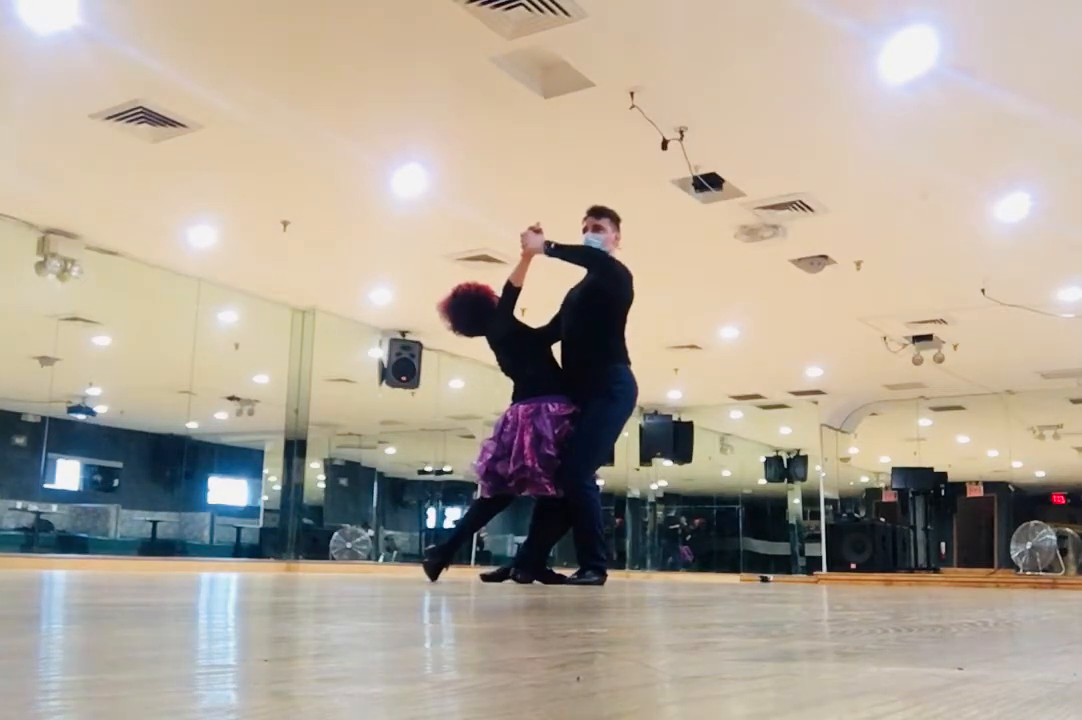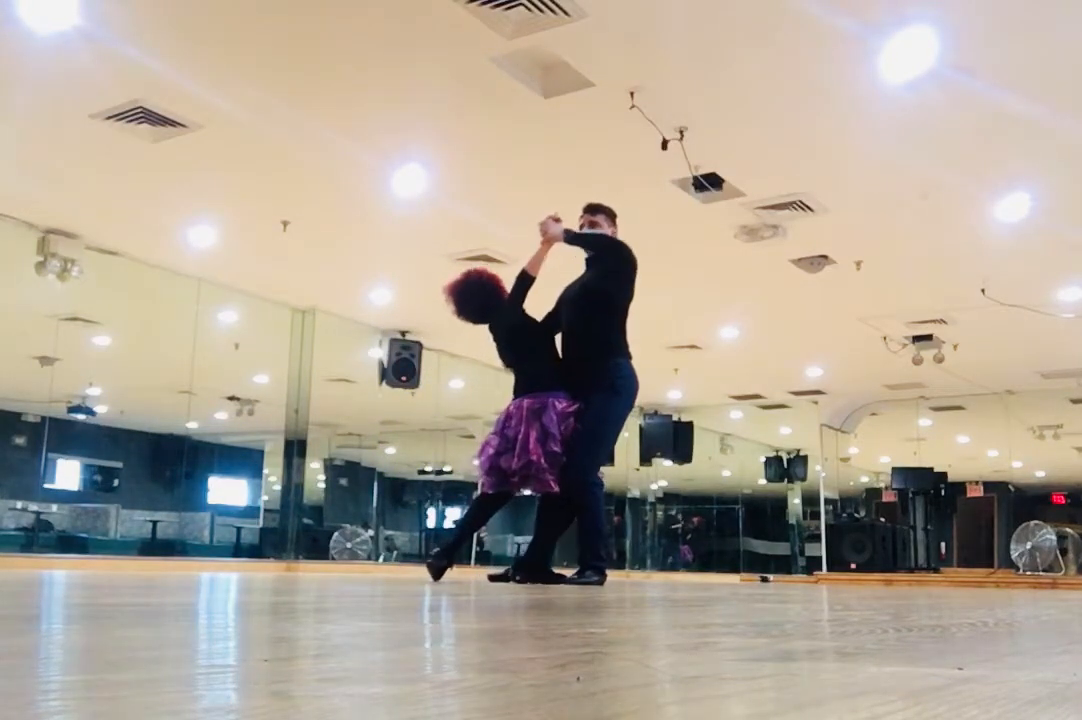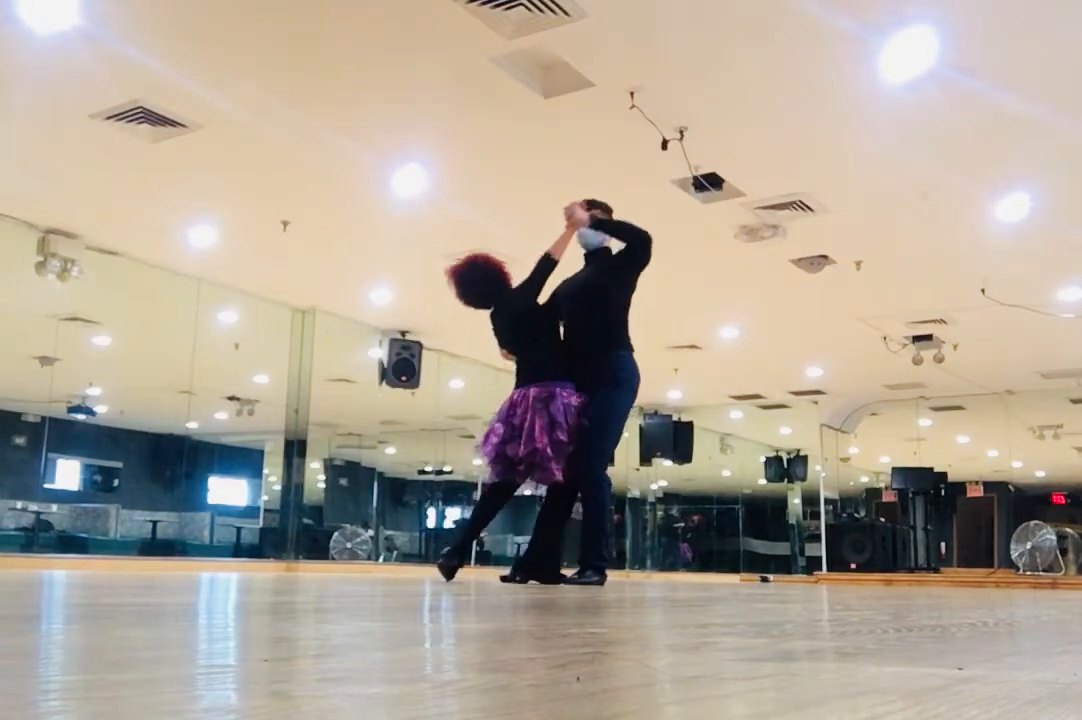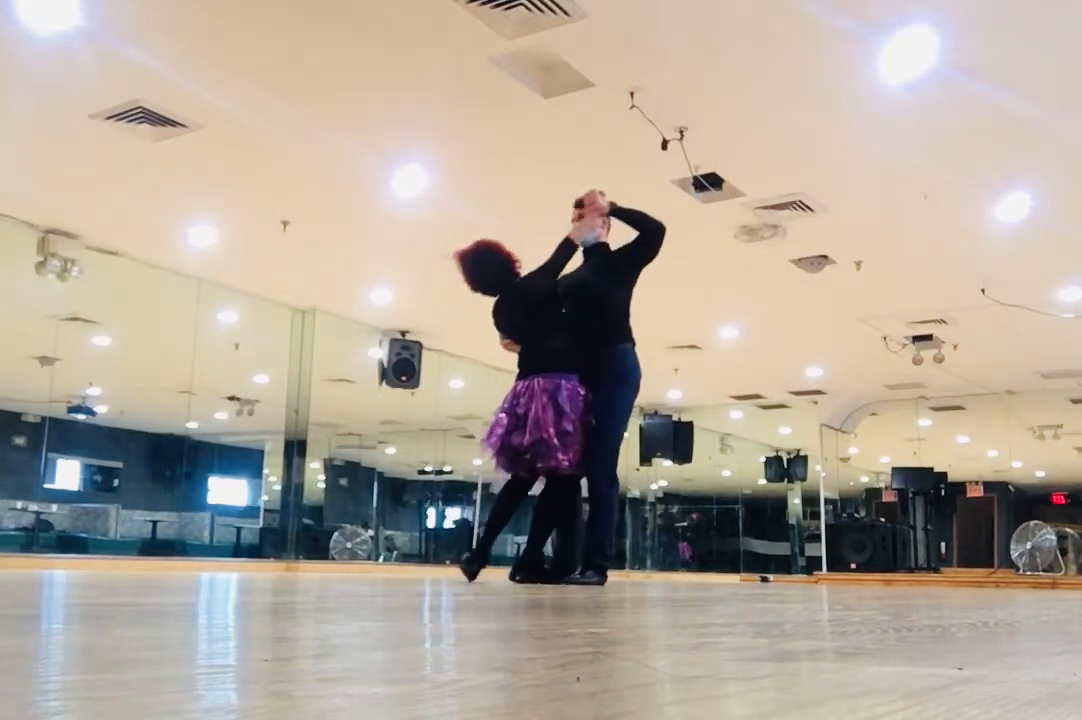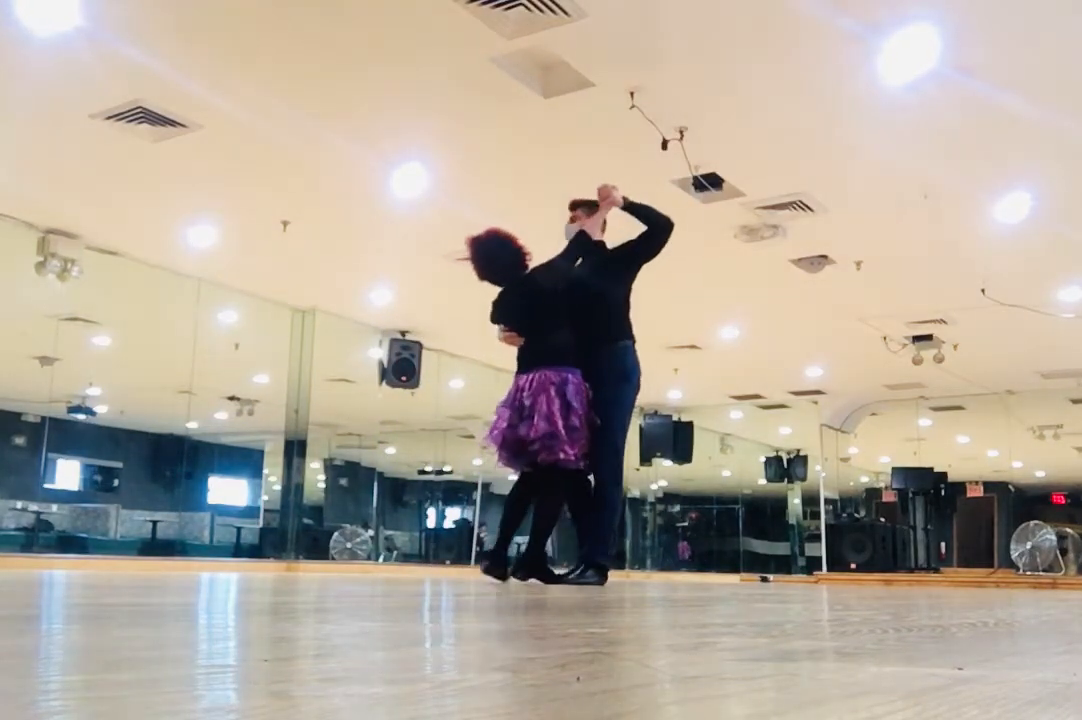
dt=0.2s
person 1, frame 1
left shoulder: (616, 277)
right shoulder: (578, 291)
left elbow: (597, 260)
right elbow: (552, 332)
left wrist: (546, 247)
left hip: (611, 387)
right hip: (580, 391)
left knee: (576, 473)
right knee: (557, 473)
left ankle: (594, 566)
right ankle: (529, 561)
person 1, frame 2
left shoulder: (617, 273)
right shoulder: (574, 289)
left elbow: (621, 252)
right elbow: (547, 326)
left wrist: (565, 236)
left hip: (612, 382)
right hip: (578, 387)
left knee: (581, 470)
right knee: (559, 471)
left ankle: (593, 565)
right ankle: (534, 562)
person 1, frame 3
left shoulder: (619, 267)
right shoulder: (570, 284)
left elbow: (642, 240)
left wrist: (590, 219)
left hip: (613, 374)
right hip: (578, 380)
left knee: (590, 467)
right knee: (565, 467)
left ankle: (594, 565)
right ankle: (539, 560)
person 1, frame 4
left shoulder: (619, 263)
right shoulder: (567, 280)
left elbow: (654, 230)
left wrist: (609, 207)
left hip: (614, 369)
right hip: (577, 374)
left knee: (599, 466)
left ankle: (596, 564)
person 1, frame 5
left shoulder: (618, 260)
right shoulder: (566, 275)
left elbow: (662, 226)
left wrist: (621, 204)
right wrist: (515, 331)
left hip: (615, 366)
right hip: (576, 372)
left knee: (606, 465)
left ankle: (595, 564)
person 2, frame 1
left shoulder: (503, 334)
right shoulder: (501, 327)
left elbow: (546, 335)
right elbow: (508, 297)
right wrist: (528, 255)
left hip: (528, 413)
right hip: (546, 411)
left knee: (499, 492)
right knee: (558, 491)
left ankle: (443, 551)
person 2, frame 2
left shoulder: (504, 326)
right shoulder: (508, 318)
right elbow: (521, 285)
right wrist: (547, 243)
left hip: (529, 407)
right hip: (549, 406)
left knee: (499, 488)
right knee: (562, 486)
left ankle: (447, 552)
person 2, frame 3
left shoulder: (500, 316)
right shoulder: (517, 303)
right elbow: (542, 269)
right wrist: (572, 228)
left hip: (527, 397)
right hip: (553, 395)
left knee: (505, 481)
right knee: (562, 480)
left ankle: (458, 550)
person 2, frame 4
left shoulder: (501, 309)
right shoulder: (528, 289)
right elbow: (561, 254)
right wrist: (592, 218)
left hip: (528, 388)
right hip: (557, 387)
left knee: (522, 476)
right knee: (562, 478)
left ankle: (480, 553)
right ankle: (530, 561)
person 2, frame 5
left shoulder: (503, 302)
right shoulder: (540, 280)
right elbow: (579, 244)
right wrist: (604, 209)
left hip: (528, 383)
right hip: (559, 380)
left knee: (533, 474)
right knee: (563, 474)
left ankle: (499, 554)
right ankle: (532, 558)
